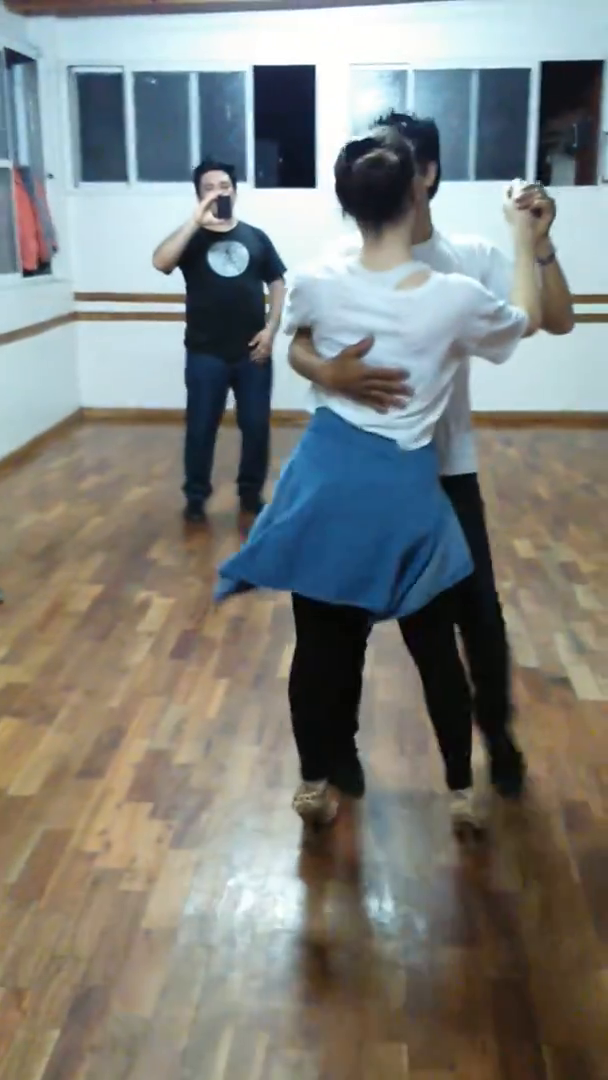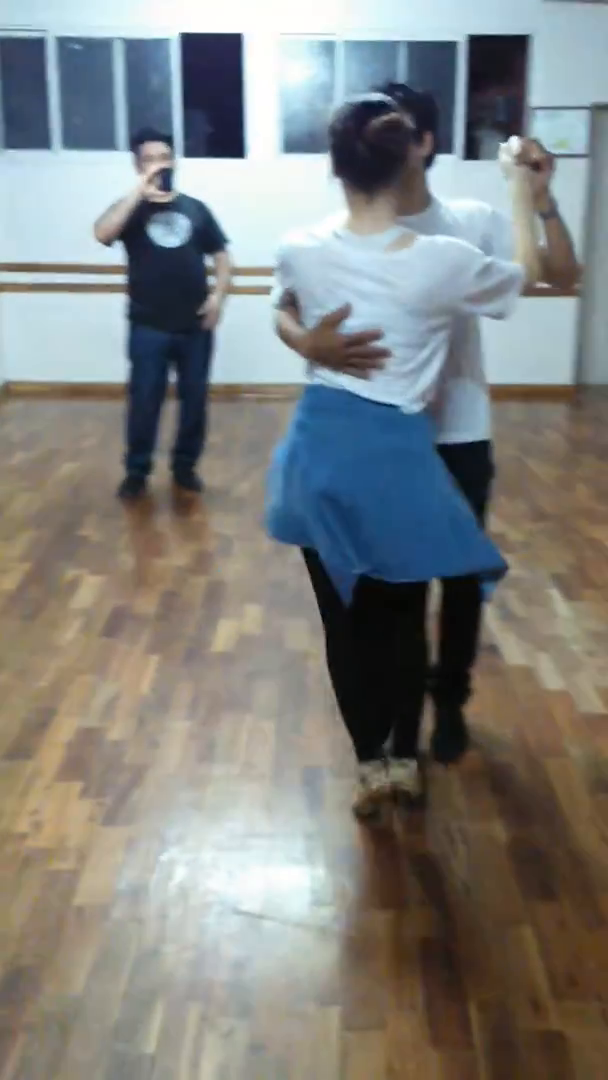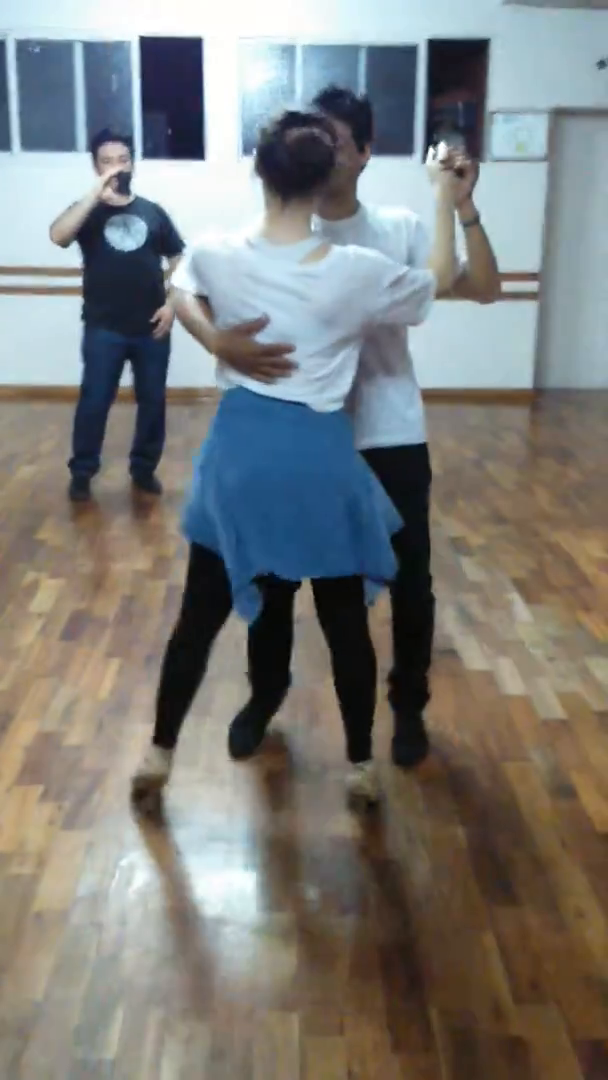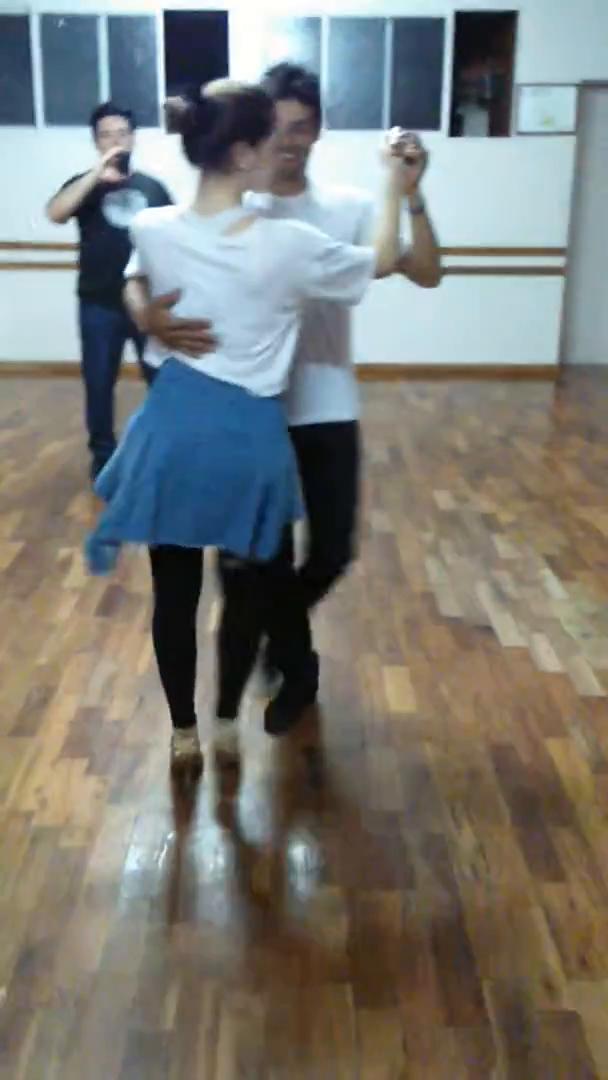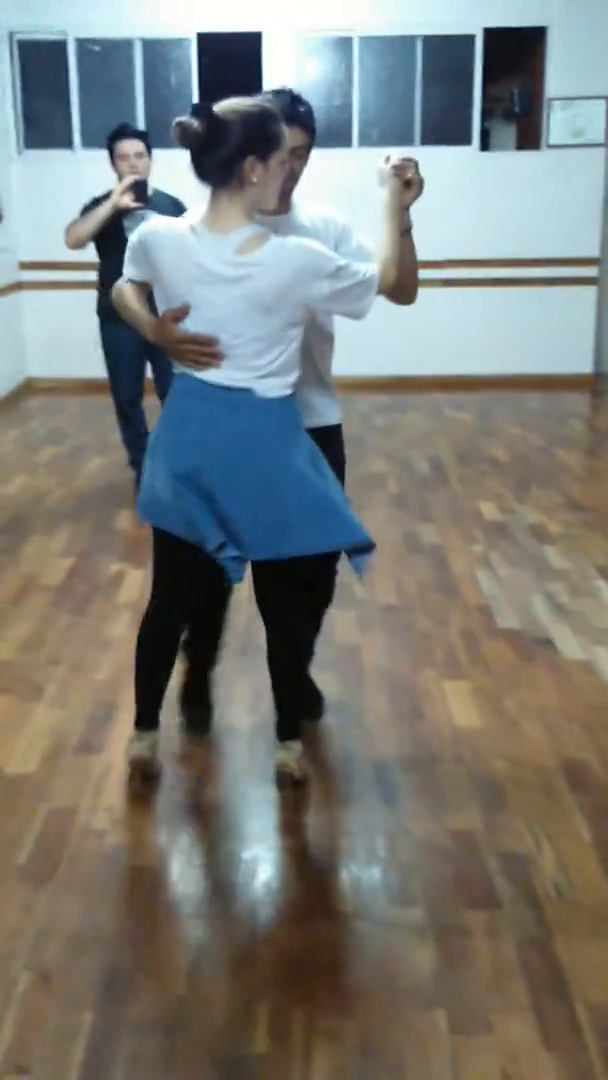
dt=0.5s
person 1, frame 1
left shoulder: (317, 282)
right shoulder: (454, 298)
right elbow: (525, 320)
right wrist: (523, 238)
left hip: (325, 474)
right hip: (401, 486)
left knee: (318, 642)
right knee: (436, 644)
left ankle: (314, 782)
right ankle: (458, 791)
person 1, frame 2
left shoulder: (301, 251)
right shoulder: (441, 261)
right elbow: (526, 273)
right wrist: (523, 192)
left hip: (322, 445)
right hip: (400, 454)
left knee: (344, 619)
right knee: (402, 619)
left ankle: (370, 765)
right ankle: (404, 761)
person 1, frame 3
left shoulder: (215, 255)
right shoulder: (356, 271)
left elbow: (184, 302)
right elbow: (438, 280)
right wrist: (445, 201)
left hip: (240, 450)
right hip: (321, 456)
left knee: (202, 612)
right knee: (345, 620)
left ankle: (160, 752)
right ankle: (359, 766)
person 1, frame 4
left shoulder: (151, 231)
right shoulder: (287, 244)
right elbow: (380, 261)
right wrist: (394, 184)
left hip: (170, 426)
right hip: (246, 434)
left knee: (173, 591)
right knee: (253, 584)
left ankle: (184, 731)
right ankle: (225, 721)
person 1, frame 5
left shoulder: (158, 240)
right shoulder: (296, 261)
left elbow: (126, 295)
right elbow: (385, 278)
right wrist: (393, 204)
left hip: (187, 434)
right hip: (265, 442)
left knee: (171, 595)
right knee: (286, 602)
left ankle: (145, 735)
right ankle: (290, 743)
person 2, frame 1
left shoulder: (472, 257)
right shoulder: (342, 262)
left elbow: (557, 322)
right elbow: (298, 346)
left wrist: (540, 244)
right wrist: (331, 374)
left hip: (448, 467)
left knee: (478, 610)
left ankle: (496, 736)
right ankle: (339, 740)
person 2, frame 2
left shoulder: (474, 222)
left elbow: (563, 276)
right elbow: (286, 309)
left wrist: (540, 198)
right wrist: (309, 343)
left hip: (460, 436)
left knee: (461, 577)
left ankle: (449, 700)
person 2, frame 3
left shoulder: (400, 229)
left elbow: (483, 289)
left wrist: (464, 207)
right wrist: (222, 344)
left hip: (391, 439)
left knee: (408, 581)
left ankle: (408, 705)
right ankle: (267, 688)
person 2, frame 4
left shoulder: (348, 209)
left elbow: (426, 273)
left wrist: (412, 194)
right wrist: (153, 318)
left hip: (328, 415)
left knee: (334, 551)
left ankle: (281, 652)
right ankle: (287, 659)
person 2, frame 5
left shoulder: (327, 227)
left elbow: (401, 292)
left wrist: (400, 216)
right wrist: (161, 331)
left hip: (313, 420)
left knee: (318, 558)
left ankle: (293, 669)
right ankle: (199, 672)
person 3, frame 1
left shoulder: (256, 237)
right shoulder: (192, 237)
left elbow: (278, 286)
right elbow: (161, 262)
left wrist: (270, 328)
right wrist: (196, 220)
left hip: (252, 352)
right hip: (205, 353)
left knee: (256, 426)
right knee: (200, 428)
left ankle: (251, 492)
right ankle: (196, 496)
person 3, frame 2
left shoulder: (195, 209)
right shoulder: (131, 209)
left elbow: (221, 256)
right elbow: (102, 234)
left wrist: (218, 295)
right wrist: (139, 191)
left hip: (194, 324)
right hip: (149, 325)
left knee: (194, 398)
right knee: (145, 400)
left ankle: (185, 465)
right ankle: (136, 470)
person 3, frame 3
left shoulder: (153, 211)
right shoulder: (88, 210)
left elbow: (178, 261)
right elbow: (58, 236)
left wrist: (171, 304)
right wrist: (97, 194)
left hip: (151, 327)
right hip: (103, 328)
left knee: (153, 401)
right knee: (93, 402)
left ankle: (144, 469)
right ankle: (82, 472)
person 3, frame 4
left shoulder: (152, 187)
right shoulder: (85, 184)
right elbow: (55, 213)
right wrist: (97, 174)
right hip: (99, 304)
right knee: (99, 382)
right ankle: (102, 451)
person 3, frame 5
left shoulder: (171, 205)
right shoulder: (103, 206)
right elbow: (72, 240)
right wrist: (114, 203)
right hip: (118, 322)
right knee: (127, 396)
right ankle: (141, 464)
